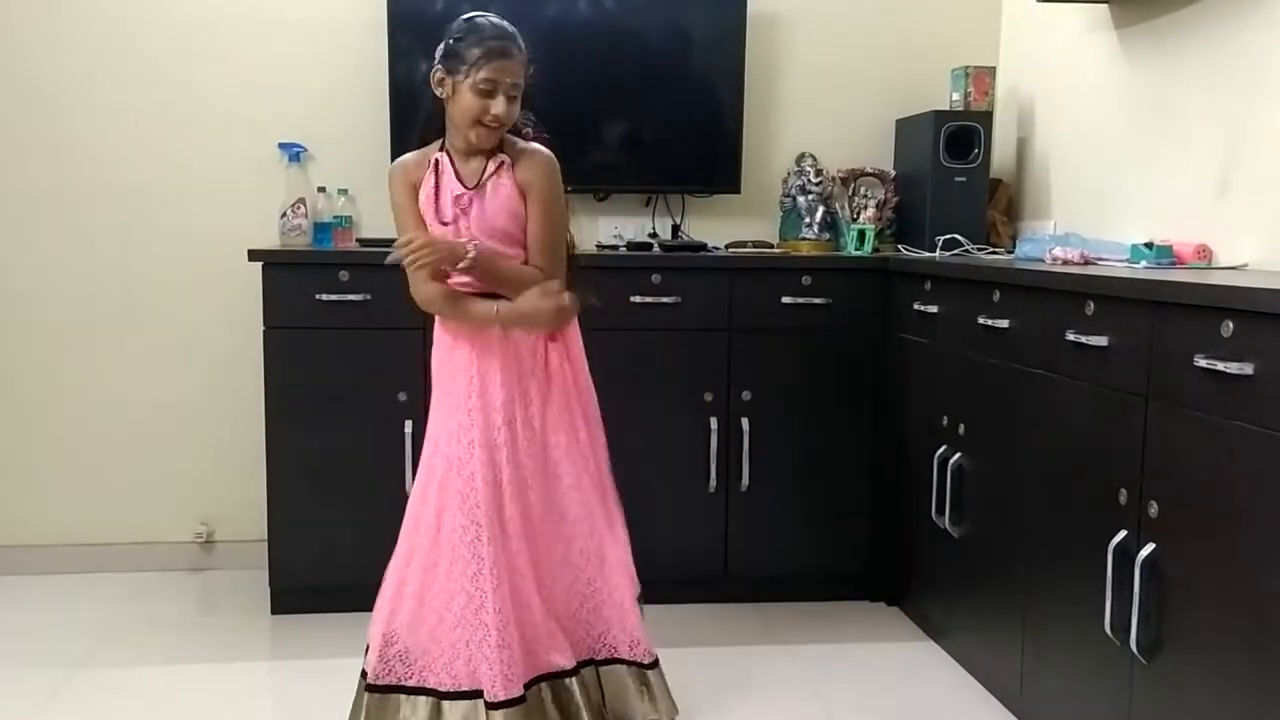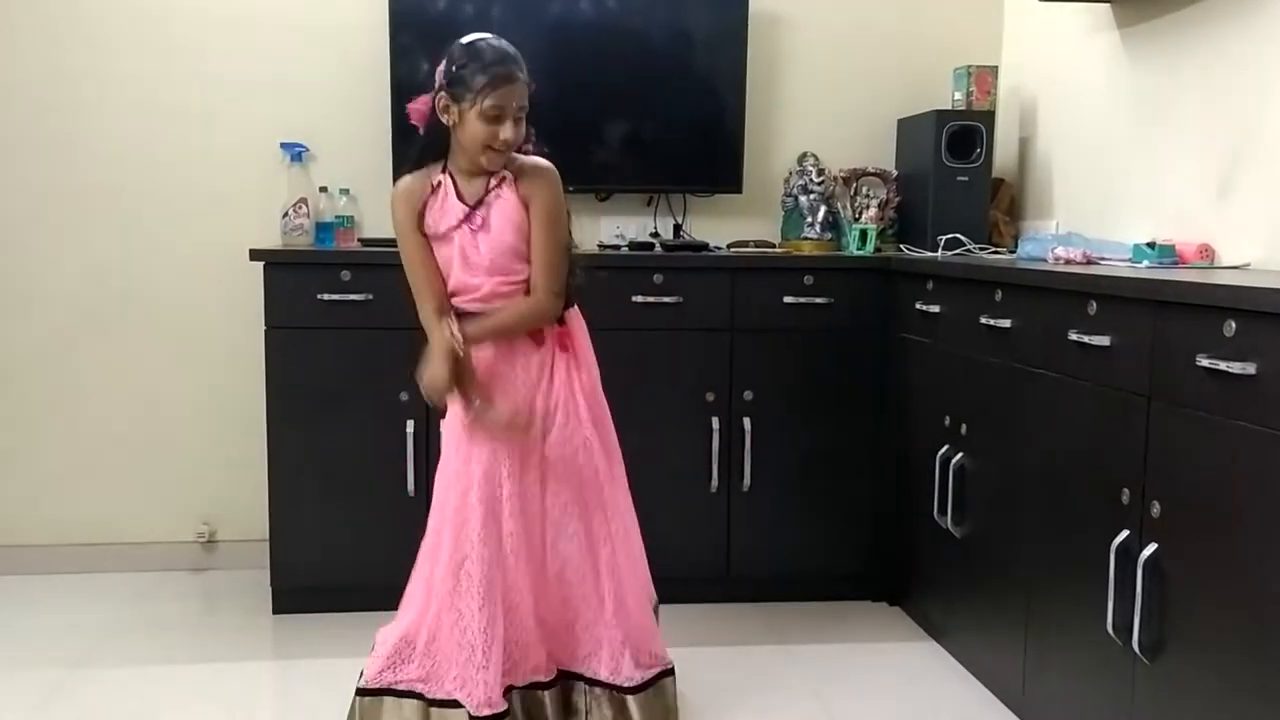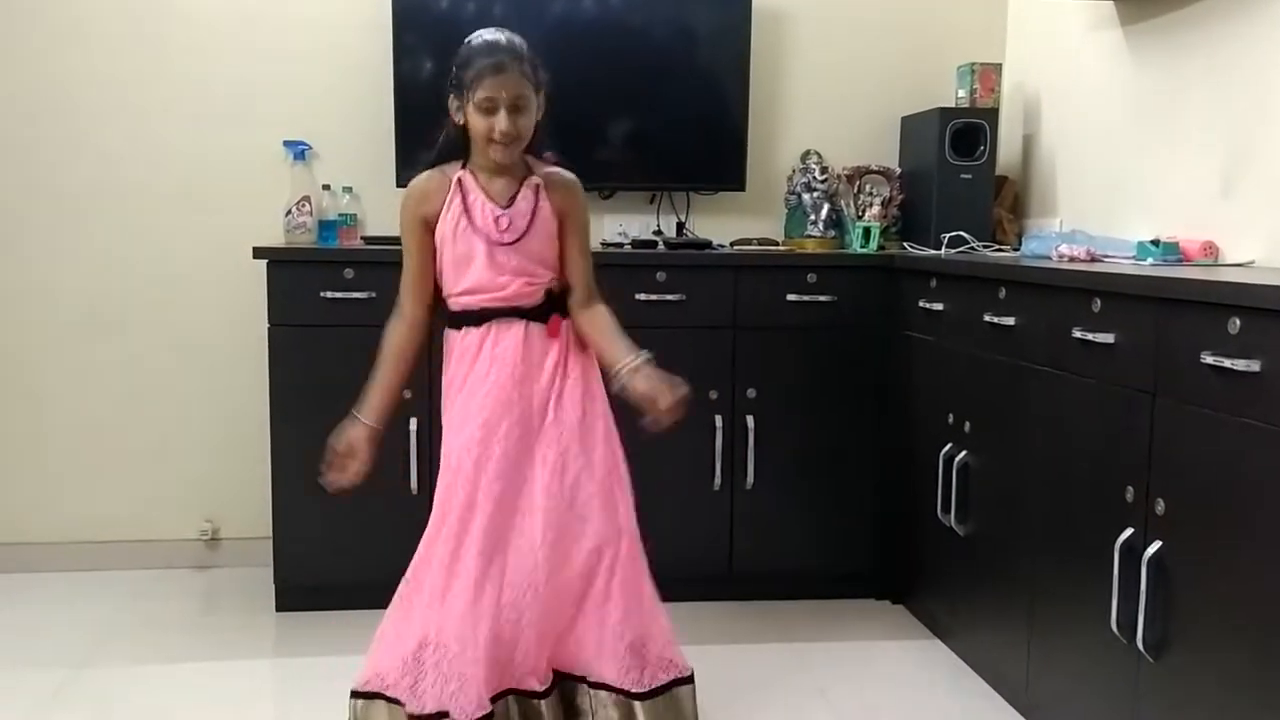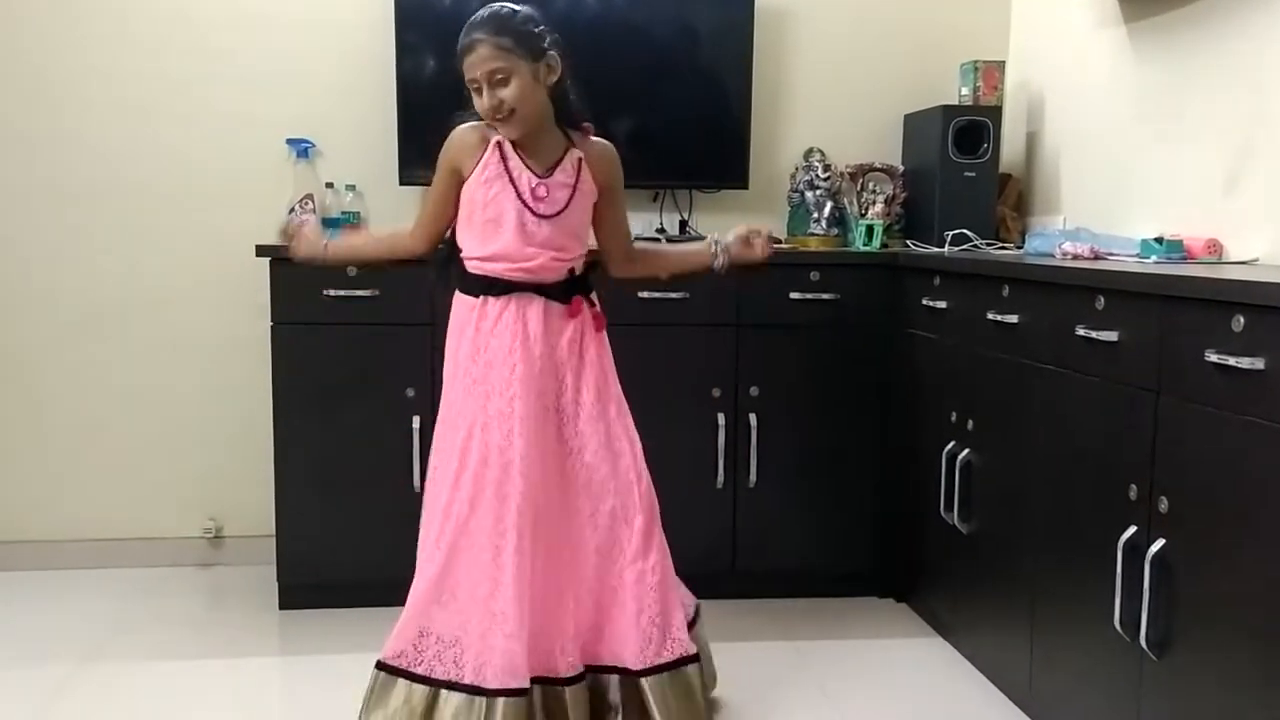
dt=0.2s
person 1, frame 1
left shoulder: (535, 165)
right shoulder: (410, 173)
left elbow: (547, 284)
right elbow: (429, 292)
left wrist: (464, 254)
right wrist: (517, 307)
left hip: (545, 367)
right hip: (469, 369)
left knee: (565, 522)
right knee: (470, 526)
person 1, frame 2
left shoulder: (539, 180)
right shoulder: (413, 196)
left elbow: (543, 296)
right elbow: (439, 316)
left wrist: (463, 349)
right wrist: (478, 404)
left hip: (550, 366)
right hip: (476, 382)
left knee: (572, 532)
right knee: (478, 538)
person 1, frame 3
left shoulder: (561, 189)
right shoulder: (429, 193)
left elbow: (585, 301)
right elbow: (411, 315)
left wrist: (635, 371)
right wrist: (367, 420)
left hip: (560, 370)
right hip: (479, 374)
left knee: (583, 529)
right knee: (476, 539)
person 1, frame 4
left shoulder: (595, 156)
right shoulder: (465, 148)
left elbow: (621, 257)
right elbow: (422, 236)
left wrist: (718, 252)
right wrist: (329, 247)
left hip: (570, 344)
right hip: (488, 343)
left knee: (611, 500)
right knee: (488, 509)
